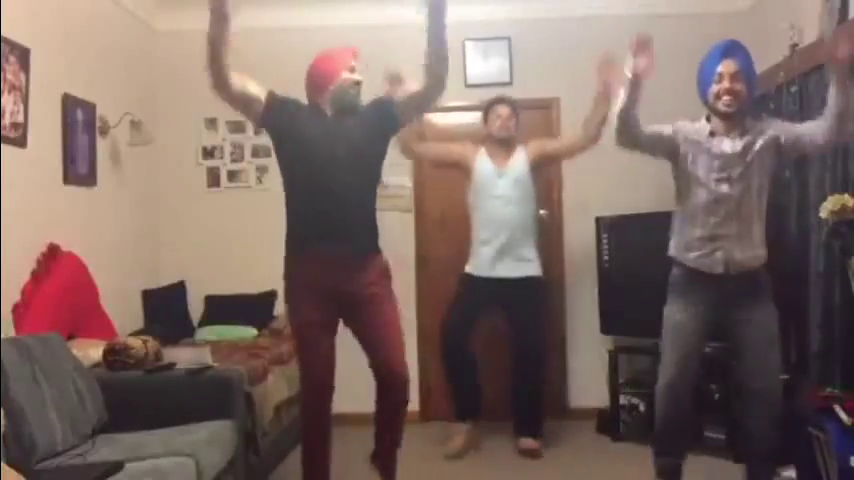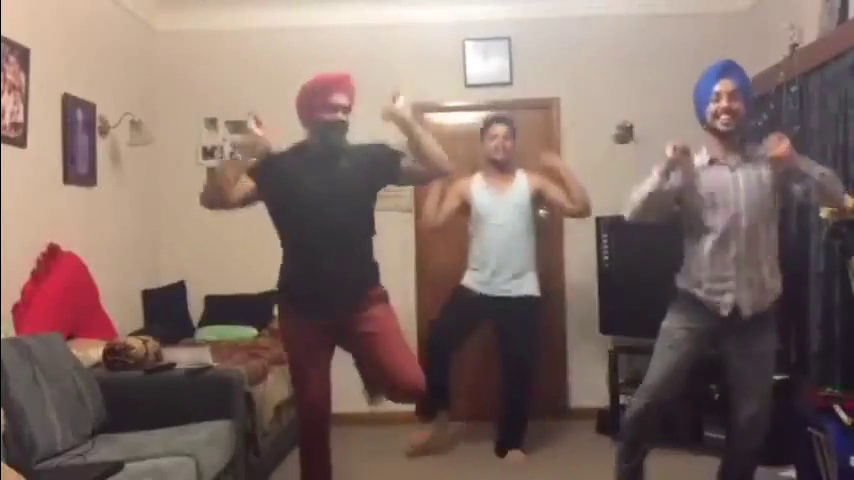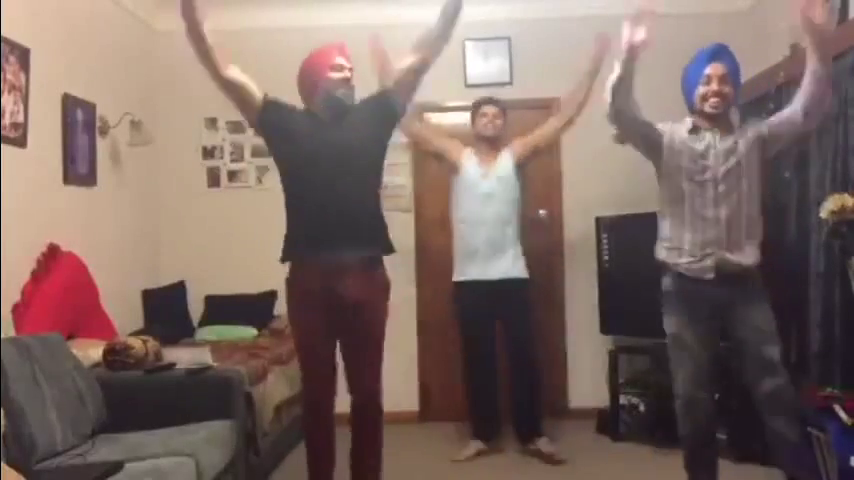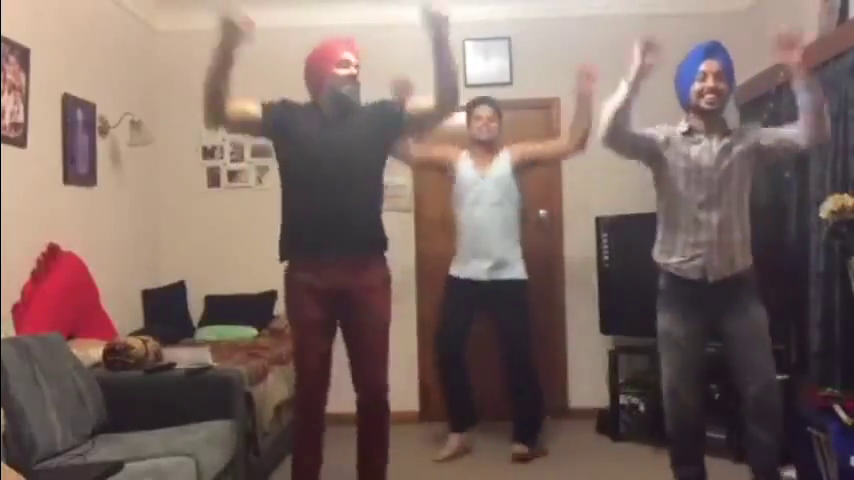
dt=0.2s
person 1, frame 1
left shoulder: (374, 120)
right shoulder: (291, 120)
left elbow: (432, 87)
right elbow: (225, 84)
left hip: (365, 268)
right hip: (308, 270)
left knee: (395, 375)
right knee: (316, 387)
person 1, frame 2
left shoulder: (371, 159)
right shoulder: (278, 167)
left elbow: (440, 167)
right elbow: (214, 197)
left wrist: (407, 123)
right wrist: (252, 155)
left hip: (363, 300)
right hip: (303, 309)
left knee: (411, 384)
right knee: (313, 412)
left ankle: (374, 369)
person 1, frame 3
left shoulder: (372, 116)
right shoulder: (285, 123)
left elbow: (421, 57)
right elbow: (224, 73)
left hip: (365, 274)
right hip: (309, 276)
left knee: (366, 392)
right knee: (317, 392)
person 1, frame 4
left shoulder: (378, 119)
right shoulder: (290, 120)
left elbow: (445, 105)
right elbow: (216, 112)
left wrist: (439, 39)
right wrist: (227, 48)
left hip: (366, 271)
right hip: (308, 272)
left knee: (373, 389)
right knee: (310, 388)
person 2, frame 1
left shoulder: (769, 137)
right shoulder: (682, 139)
right elbow: (630, 135)
right wrist: (634, 83)
left hip: (749, 282)
right hip: (693, 280)
left knee: (764, 389)
right knee: (673, 386)
person 2, frame 2
left shoulder: (772, 163)
right shoulder: (684, 169)
left elbow: (835, 196)
right elbow: (635, 213)
left wrist: (797, 165)
right wrist: (664, 172)
left hip: (753, 309)
right hip: (695, 303)
left knee: (752, 415)
right knee: (652, 394)
person 2, frame 3
left shoulder: (754, 137)
right shoulder: (666, 139)
left elbow: (809, 106)
right elbow: (622, 117)
left wrist: (815, 42)
right wrist: (628, 55)
left hip: (742, 283)
right hip: (686, 284)
left knee: (775, 388)
right knee: (693, 397)
person 2, frame 4
left shoulder: (748, 143)
right shoulder: (663, 142)
left elbow: (811, 134)
right elbow: (612, 135)
left wrist: (800, 74)
right wrist: (635, 78)
left hip: (736, 285)
right hip: (680, 285)
left knee: (761, 392)
right knee: (681, 397)
person 3, frame 1
left shoulder: (532, 153)
right shoulder: (469, 155)
left elbow: (586, 138)
right elbow: (414, 149)
left wrist: (604, 91)
left hip: (524, 272)
right hip: (480, 272)
left knee: (529, 352)
right knee: (453, 338)
left ankle: (527, 429)
right ankle: (466, 420)
person 3, frame 2
left shoulder: (533, 182)
right shoulder: (467, 185)
left elbow: (580, 208)
right elbow: (432, 222)
left wrist: (562, 171)
right wrist: (436, 179)
left hip: (520, 292)
right hip: (475, 286)
left knee: (519, 369)
right knee: (436, 343)
left ankle: (511, 442)
right ankle: (436, 418)
person 3, frame 3
left shoulder: (516, 153)
right shoulder: (457, 155)
left elbow: (563, 117)
right elbow: (412, 125)
left wrist: (593, 69)
left hip: (510, 276)
right hip: (469, 277)
left knee: (524, 355)
right knee: (477, 357)
left ankle: (532, 433)
right ankle: (484, 434)
person 3, frame 4
left shoulder: (515, 156)
right shoulder: (453, 159)
left elbow: (571, 144)
right elbow: (404, 151)
left wrist: (585, 98)
left hip: (509, 276)
right hip: (464, 275)
left knee: (518, 357)
right knee: (447, 350)
left ankle: (525, 435)
right ankle: (460, 430)
